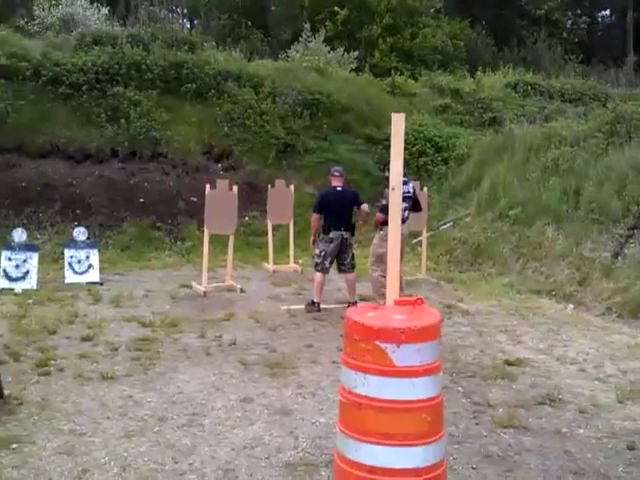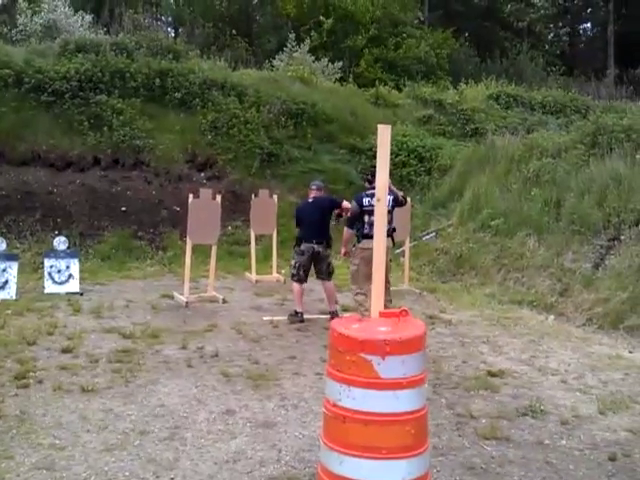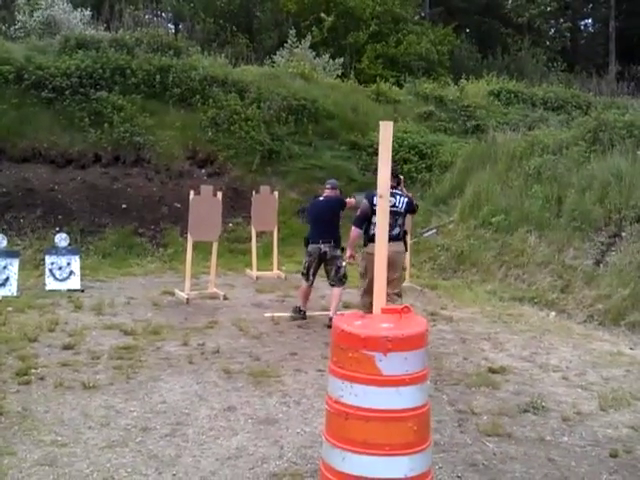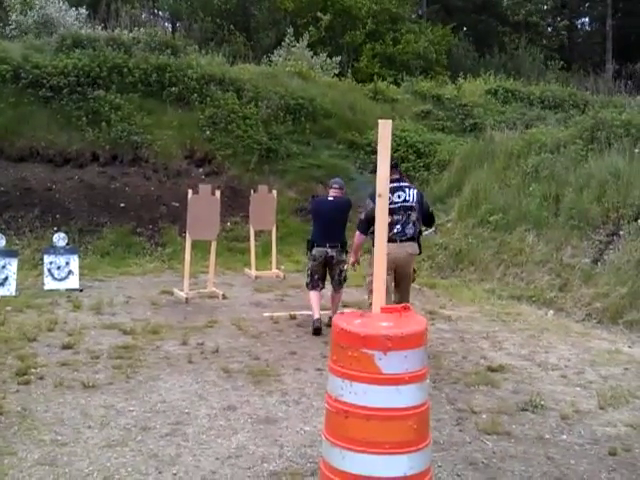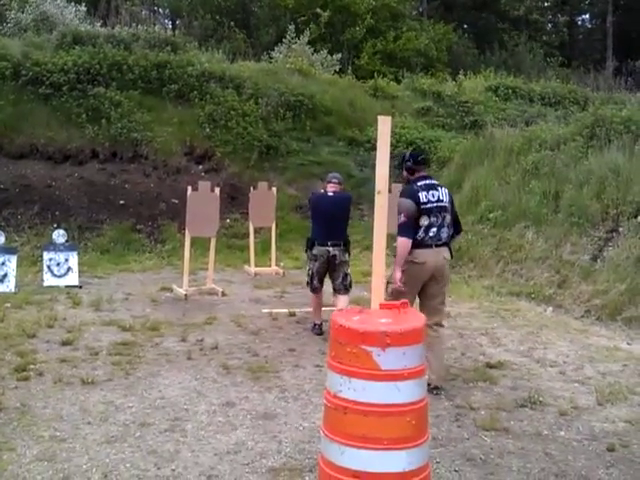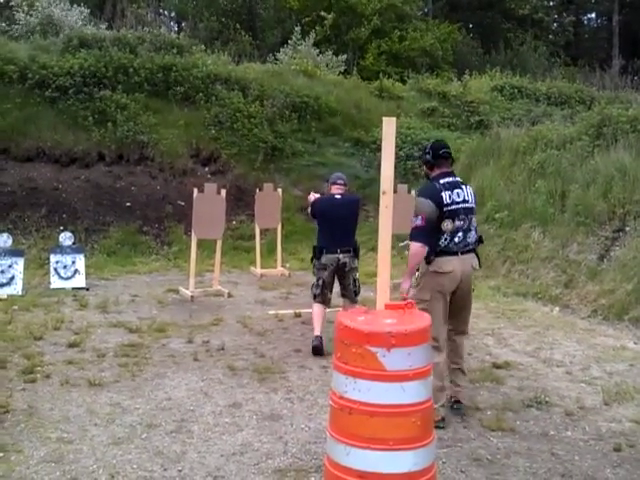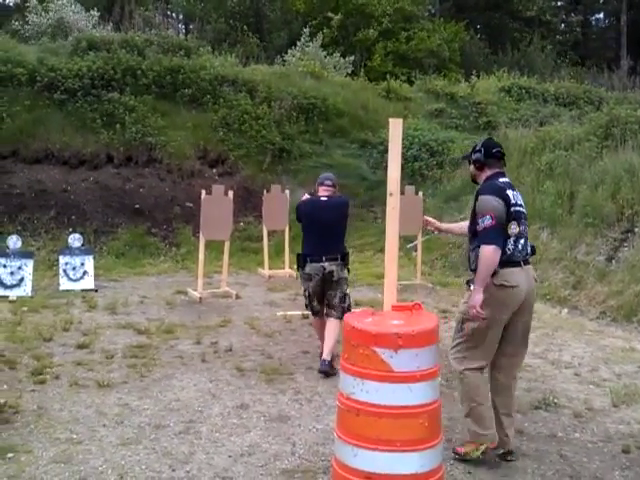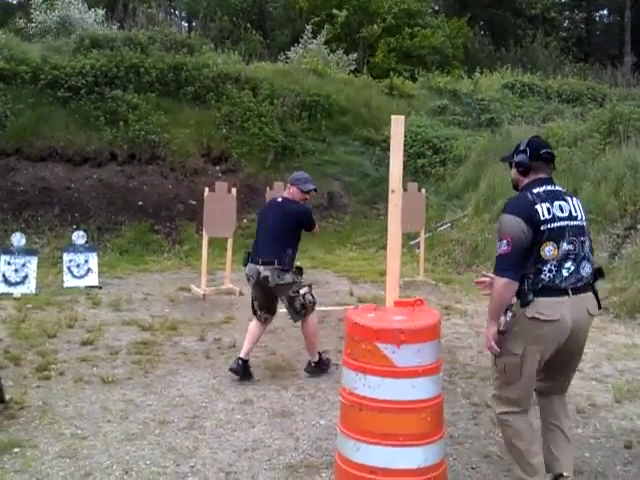
dt=0.5s
person 1, frame 1
right shoulder: (409, 185)
left elbow: (382, 214)
right elbow: (418, 207)
left wrist: (375, 224)
left hip: (388, 232)
right hip: (402, 231)
left knee: (377, 269)
person 1, frame 2
left shoulder: (359, 199)
right shoulder: (390, 197)
left elbow: (349, 225)
right elbow: (403, 200)
left wrist: (345, 246)
right wrist: (391, 187)
left hip: (364, 245)
right hip: (385, 244)
left knee: (360, 286)
right knee: (384, 283)
left ankle: (366, 318)
person 1, frame 3
left shoulder: (371, 197)
right shoulder: (405, 199)
left elbow: (358, 224)
right elbow: (413, 208)
left wrist: (350, 248)
right wrist: (403, 190)
left hip: (374, 248)
right hip: (396, 249)
left knee: (368, 289)
right knee: (393, 293)
person 1, frame 4
right shoulder: (416, 194)
left elbow: (363, 228)
right elbow: (429, 221)
left wrist: (354, 253)
left hip: (384, 250)
right hip: (409, 249)
right knee: (402, 298)
person 1, frame 5
left shoulder: (409, 193)
right shoulder: (444, 191)
left elbow: (405, 234)
right elbow: (455, 228)
left wrist: (397, 268)
left hip: (417, 257)
right hip: (441, 257)
right knee: (434, 320)
right ankle: (435, 379)
person 1, frame 6
left shoulder: (429, 192)
right shoulder: (466, 190)
left elbow: (420, 240)
left wrist: (408, 278)
left hip: (438, 267)
right hip: (468, 263)
left knee: (432, 338)
right knee: (457, 333)
left ankle: (435, 408)
right ankle: (455, 394)
person 1, frame 7
left shoulder: (489, 193)
right shoulder: (510, 191)
left elbow: (491, 245)
left wrist: (478, 289)
right wrist: (442, 227)
left hip: (500, 282)
right hip: (524, 279)
left knee: (467, 358)
right knee: (506, 365)
left ankle: (482, 437)
right ankle: (502, 438)
person 1, frame 8
left shoulder: (518, 207)
right shoulder: (573, 203)
left elbow: (509, 275)
left wrist: (492, 322)
right wrist: (501, 281)
left hip: (540, 313)
right hip: (582, 307)
left knee: (510, 402)
right knee: (552, 392)
person 2, frame 1
left shoulder: (324, 194)
right shoulder: (351, 193)
left elbow: (315, 217)
right elbow: (365, 209)
left wrist: (313, 235)
right wrist: (361, 221)
left hip: (329, 235)
right hip: (346, 234)
left knee: (320, 269)
right knee: (349, 269)
left ankle: (315, 303)
right ankle: (352, 302)
person 2, frame 2
left shoulder: (300, 207)
right shoulder: (327, 201)
right elbow: (348, 206)
right wrist: (339, 210)
left hip: (303, 246)
right hip: (322, 246)
left knee: (297, 280)
right knee: (327, 278)
left ankle: (298, 313)
right ankle: (333, 312)
person 2, frame 3
left shoulder: (312, 205)
right shoulder: (336, 201)
right elbow: (351, 202)
right wrist: (349, 200)
left hip: (313, 246)
right hip: (332, 247)
left knee: (307, 280)
right knee: (337, 282)
left ankle: (301, 309)
right ankle: (332, 317)
person 2, frame 4
left shoulder: (316, 203)
right shoulder: (345, 203)
left hip: (317, 250)
right hip: (337, 251)
left knee: (314, 286)
right knee: (337, 286)
left ankle: (317, 319)
right ankle: (333, 317)
person 2, frame 5
left shoulder: (314, 199)
right shoulder: (346, 199)
left hip: (317, 249)
right hip: (339, 250)
left knee: (316, 289)
right knee: (342, 290)
left ankle: (317, 324)
person 2, frame 6
left shoulder: (319, 203)
right shoulder: (355, 201)
left elbow: (312, 212)
left hip: (325, 257)
right hip: (348, 257)
left knee: (320, 299)
right knee: (349, 298)
left ankle: (317, 336)
person 2, frame 7
left shoulder: (303, 206)
right shoulder: (343, 204)
left hip: (310, 266)
right hip: (336, 266)
left knee: (316, 312)
right knee: (336, 313)
left ankle: (325, 352)
right ankle: (326, 360)
person 2, frame 8
left shoulder: (268, 207)
right shoulder: (301, 211)
right elbow: (314, 231)
left hip: (254, 268)
right hip: (280, 272)
left knee: (261, 317)
right knee: (307, 313)
left ankle: (241, 361)
right ankle: (315, 361)
